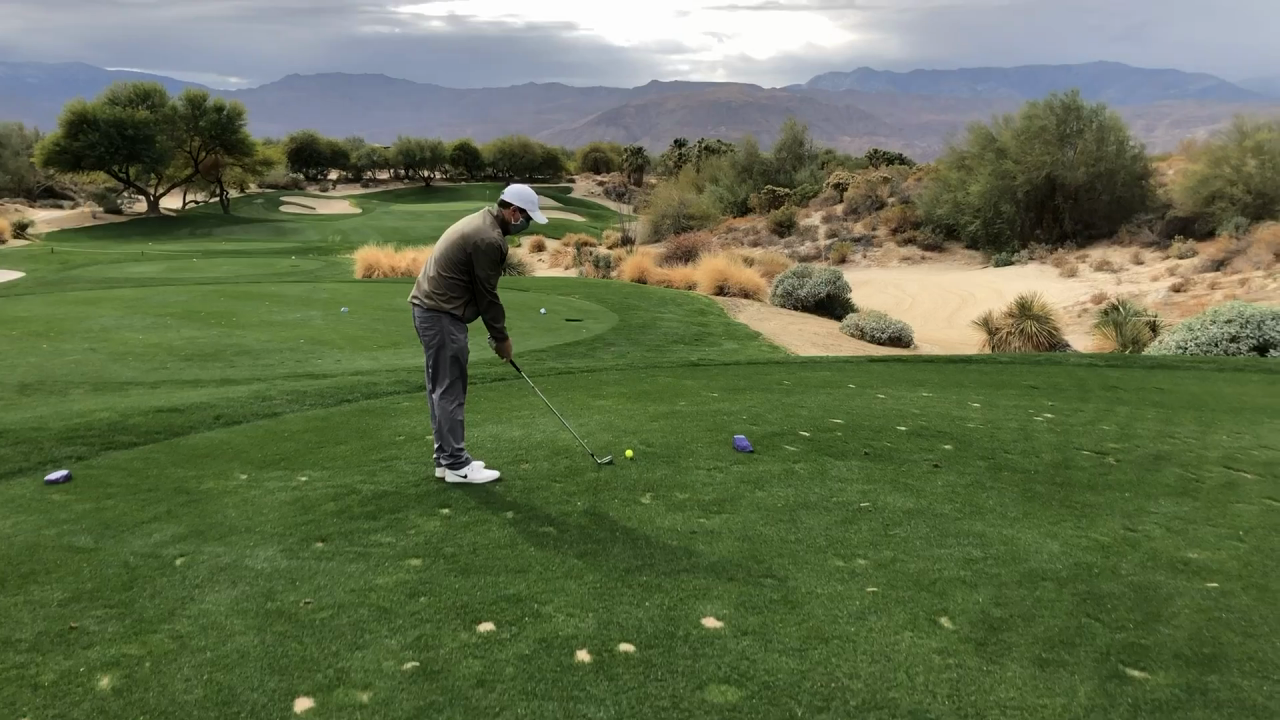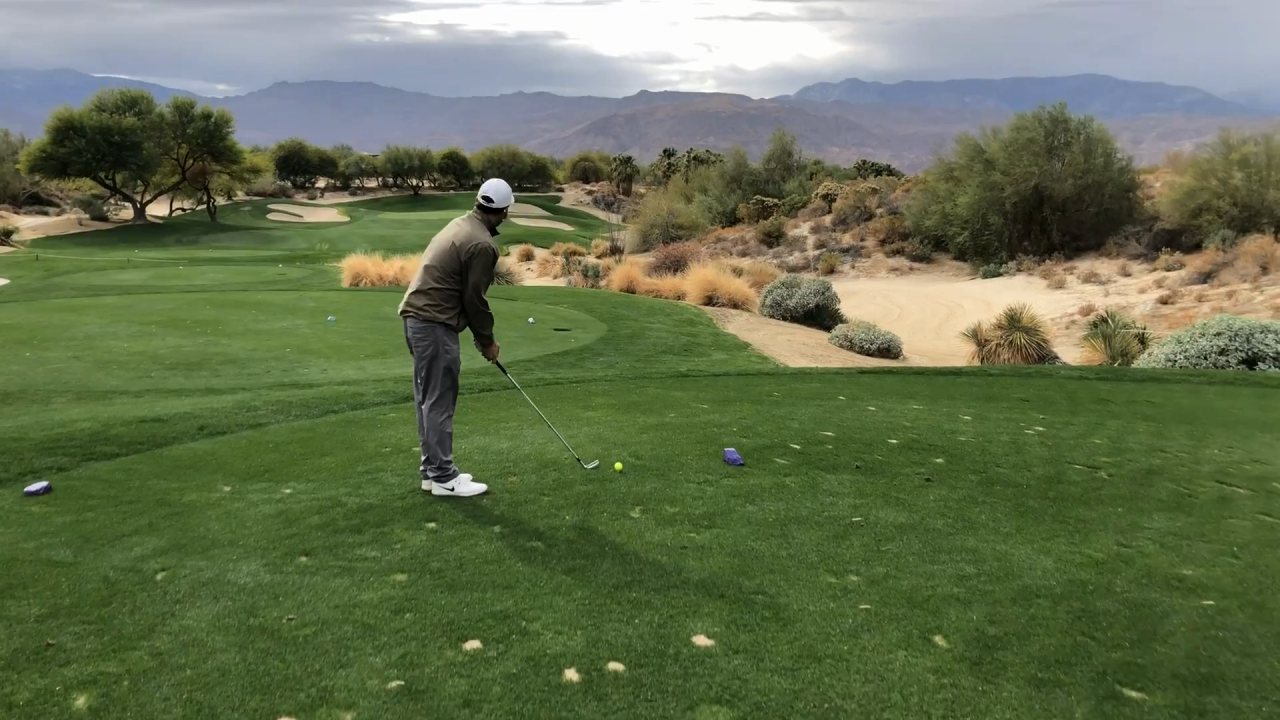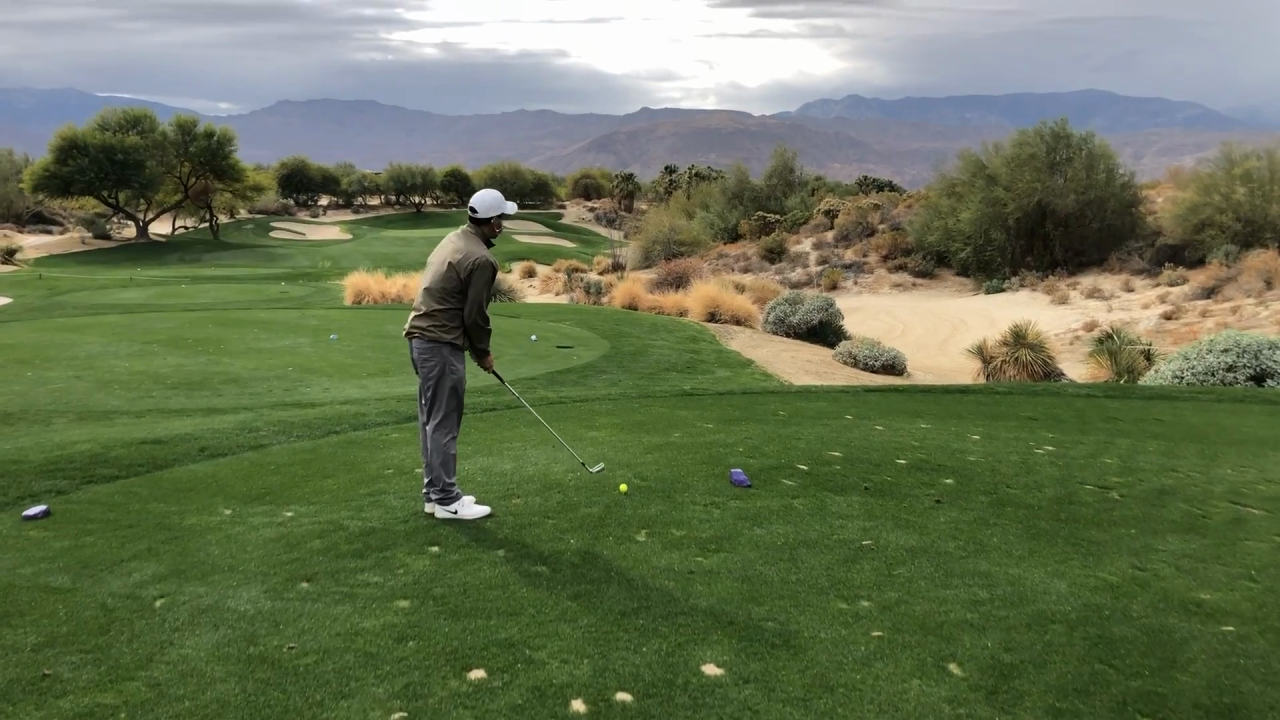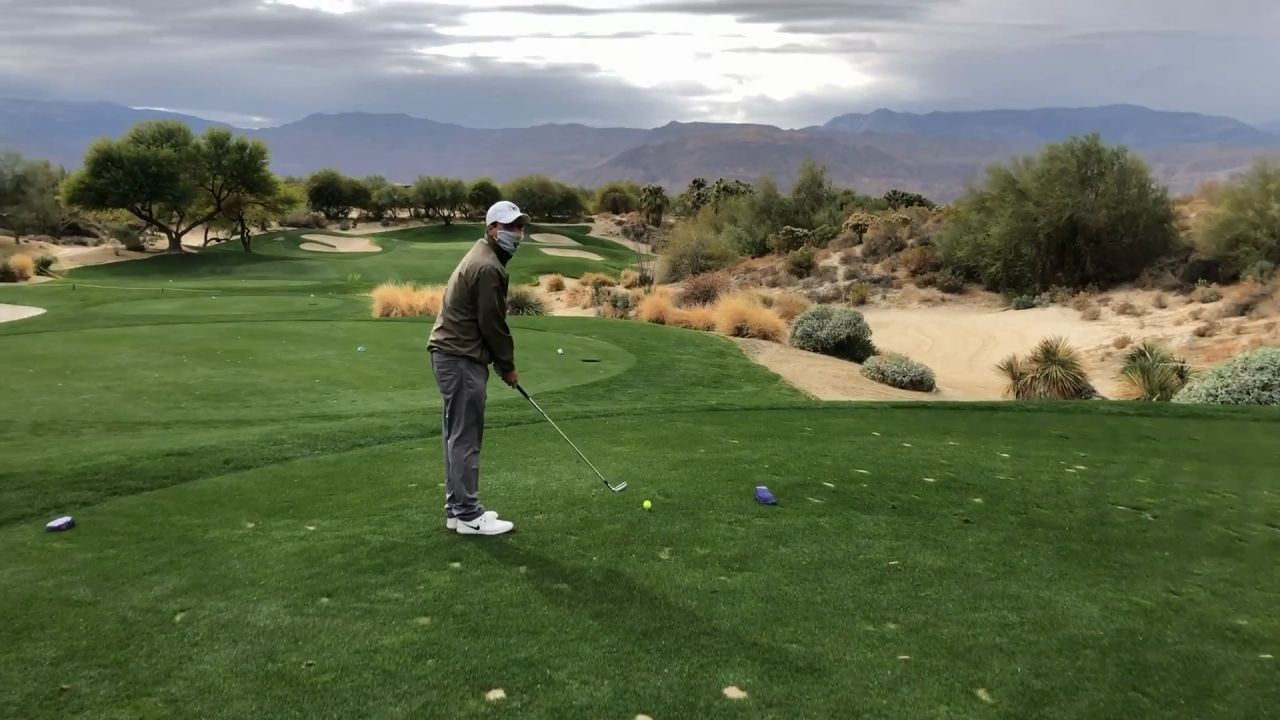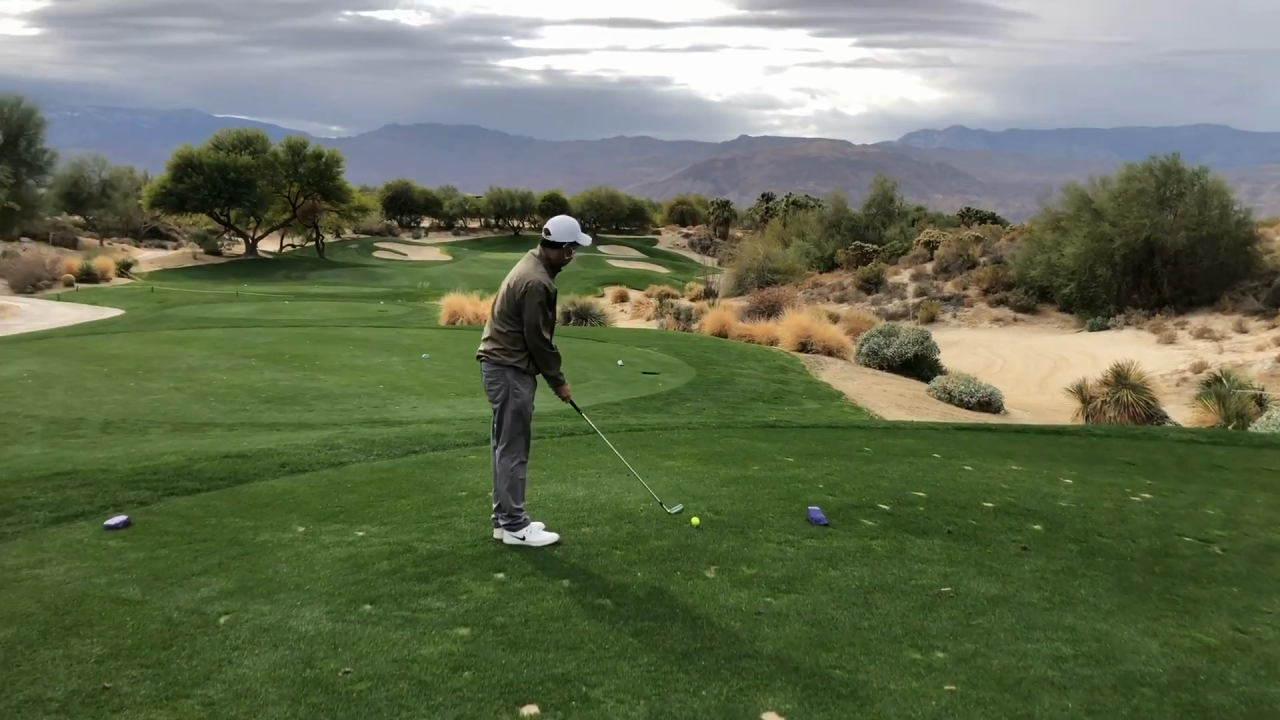
dt=0.4s
person 1, frame 1
left shoulder: (481, 221)
right shoulder: (489, 239)
right elbow: (486, 294)
left wrist: (497, 332)
right wrist: (501, 338)
left hip: (431, 308)
right hip: (442, 315)
left knee: (442, 388)
right knee: (450, 390)
left ankle: (446, 457)
right ankle: (456, 465)
person 1, frame 2
left shoulder: (461, 224)
right shoulder: (482, 245)
right elbow: (474, 299)
left wrist: (481, 336)
right wrist: (487, 340)
left hip: (419, 317)
right hip: (435, 324)
left knee: (429, 399)
right knee: (440, 402)
left ankle: (433, 469)
right ankle: (442, 477)
person 1, frame 3
left shoulder: (454, 239)
right shoulder: (481, 259)
right elbow: (474, 314)
left wrist: (477, 349)
right wrist: (483, 353)
left hip: (423, 337)
right hip: (441, 345)
left knee: (433, 420)
right knee: (444, 423)
left ankle: (436, 492)
right ankle: (445, 500)
person 1, frame 4
left shoulder: (481, 257)
right shoulder: (488, 267)
right elbow: (492, 323)
left wrist: (499, 362)
right wrist: (507, 366)
left hip: (453, 355)
right hip: (461, 359)
left knee: (457, 436)
right knee: (466, 438)
left ankle: (457, 507)
right ankle: (468, 515)
person 1, frame 5
left shoulder: (532, 267)
right shoulder: (536, 281)
right elbow: (537, 339)
left wrist: (551, 375)
right wrist: (557, 380)
left hip: (504, 366)
right hip: (510, 370)
left knee: (506, 445)
right knee: (513, 448)
left ankle: (504, 517)
right ankle: (514, 526)
